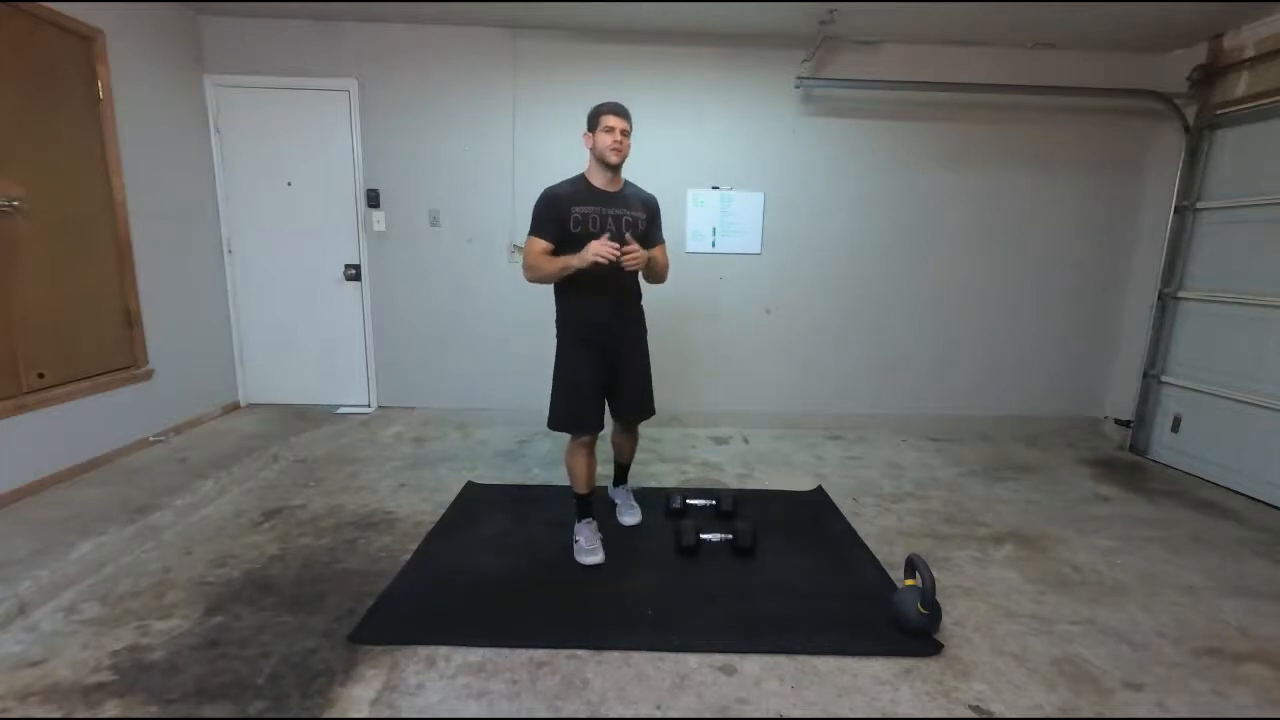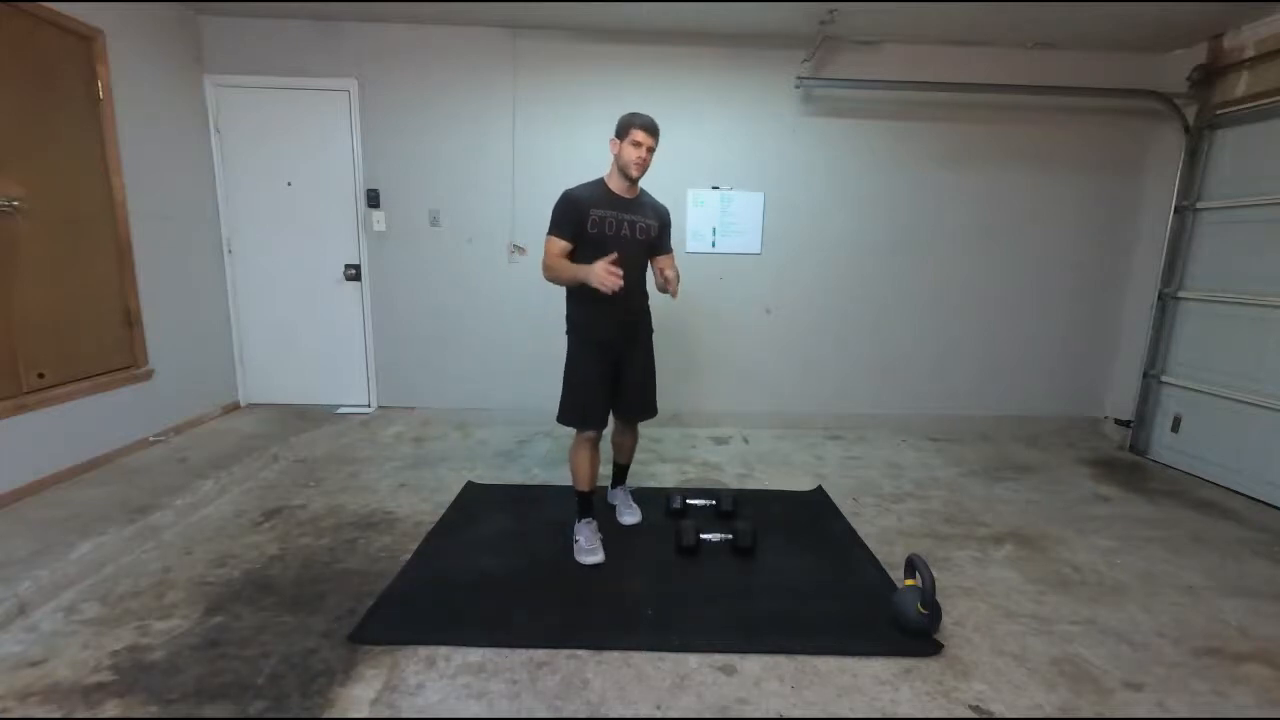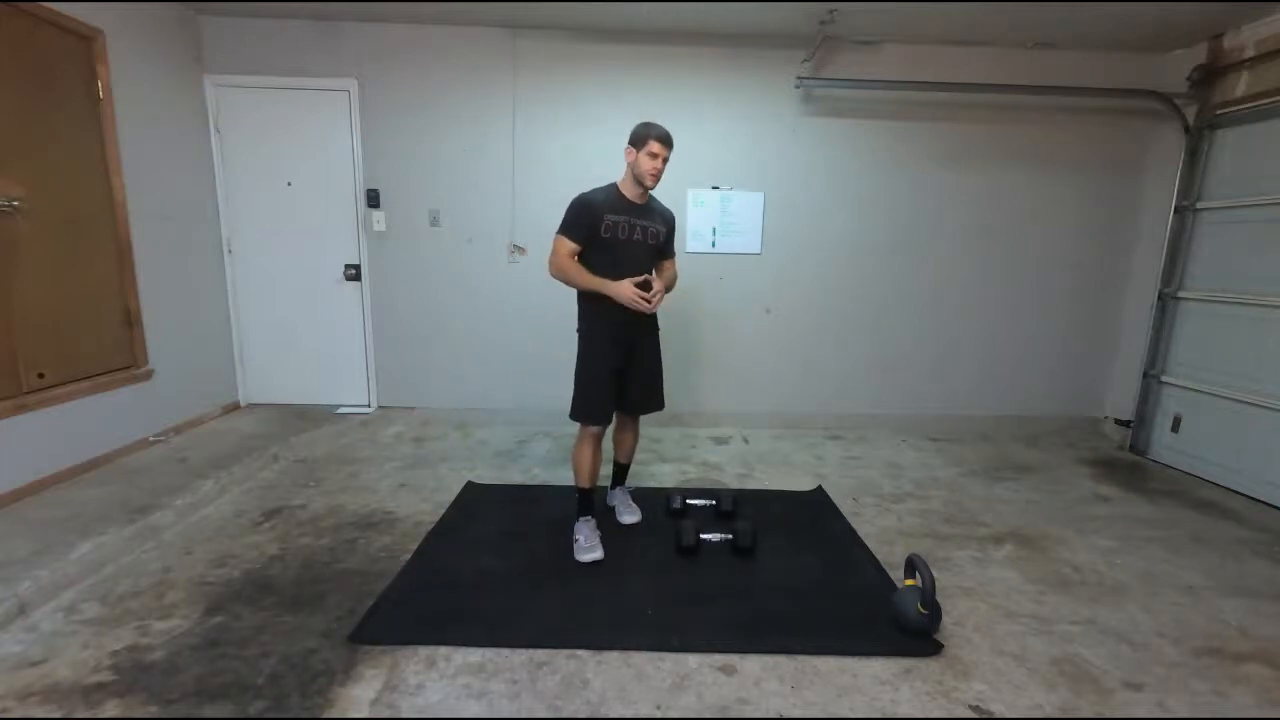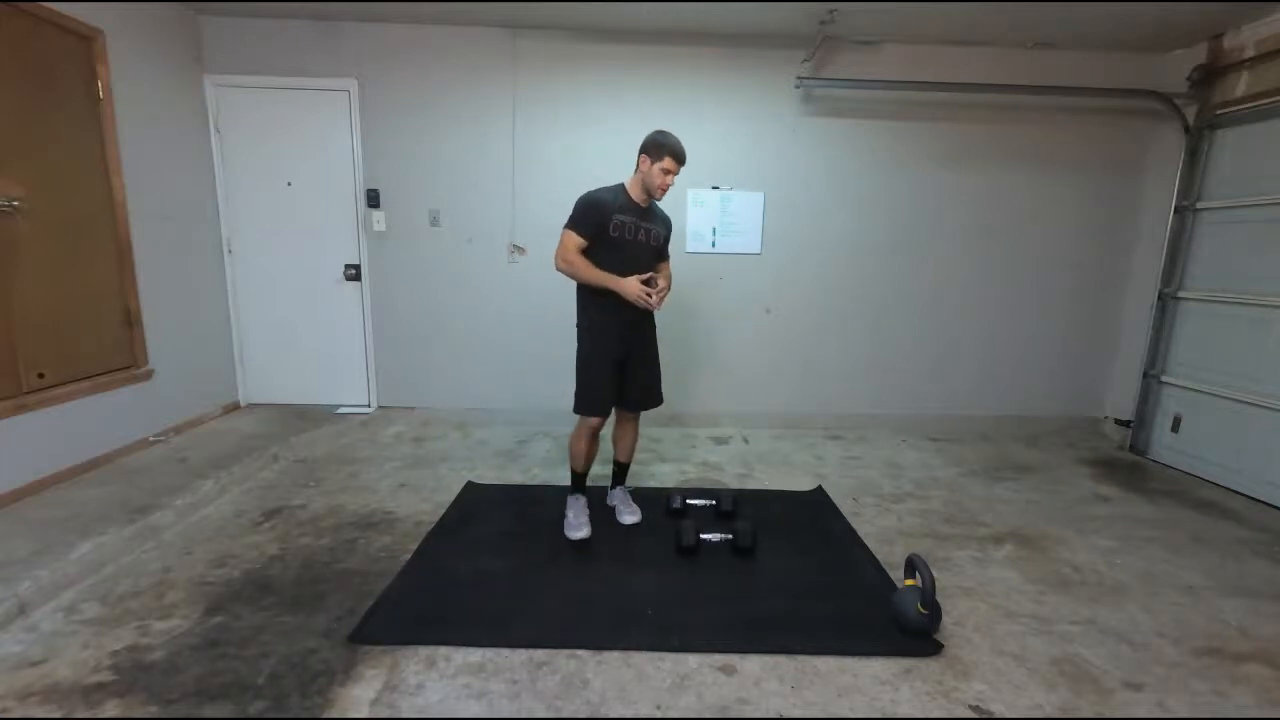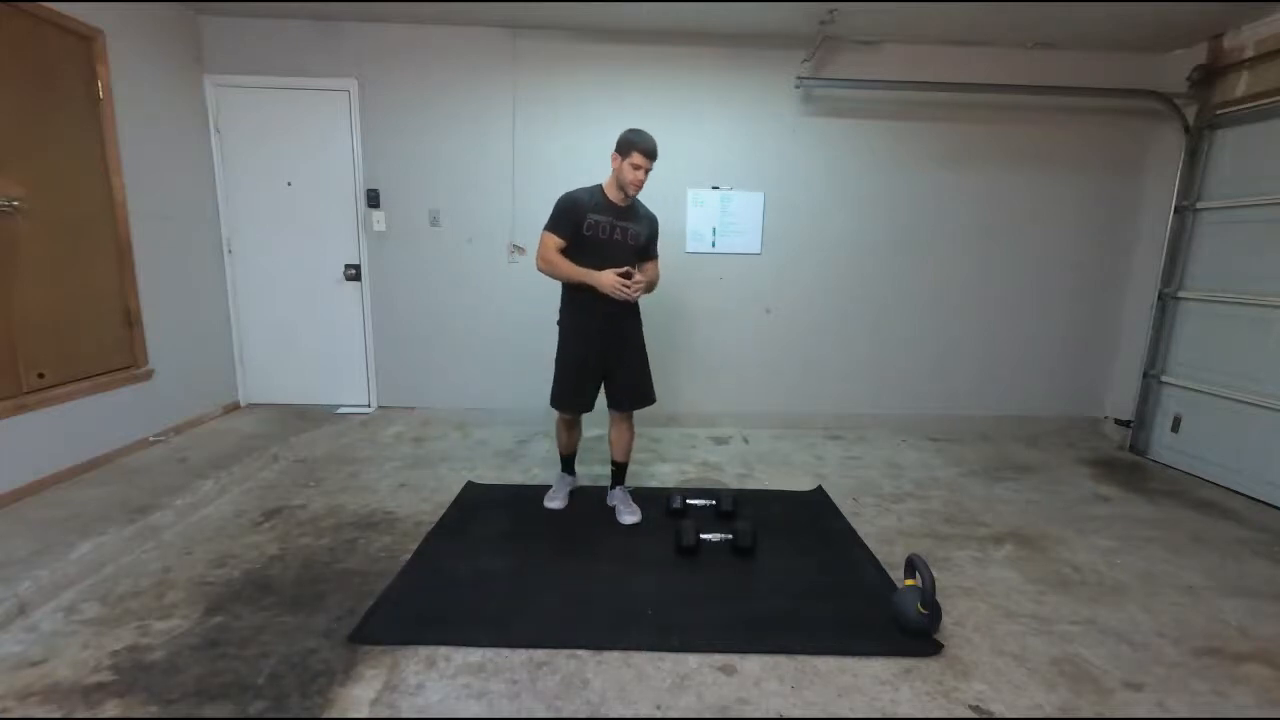
dt=0.4s
person 1, frame 1
left shoulder: (644, 202)
right shoulder: (558, 198)
left elbow: (662, 272)
right elbow: (533, 267)
left wrist: (645, 260)
right wrist: (582, 257)
left hip: (629, 333)
right hip: (579, 337)
left knee: (629, 422)
right knee: (582, 434)
left ankle: (620, 487)
right ankle: (584, 520)
person 1, frame 2
left shoulder: (656, 212)
right shoulder: (577, 200)
left elbow: (661, 268)
right elbow: (551, 267)
left wrist: (670, 278)
right wrist: (588, 272)
left hip: (636, 334)
right hip: (589, 337)
left knee: (629, 420)
right knee: (587, 430)
left ankle: (619, 488)
right ankle: (584, 519)
person 1, frame 3
left shoulder: (663, 217)
right shoulder: (591, 204)
left elbow: (667, 269)
right elbow: (559, 263)
left wrist: (662, 286)
right wrist: (613, 288)
left hip: (643, 332)
right hip: (599, 333)
left knee: (630, 415)
right knee: (593, 426)
left ankle: (618, 489)
right ankle: (584, 518)
person 1, frame 4
left shoulder: (661, 221)
right shoulder: (597, 203)
right elbow: (565, 258)
left wrist: (663, 286)
right wrist: (620, 284)
left hip: (640, 330)
right hip: (599, 328)
left knee: (630, 412)
right knee: (591, 418)
left ankle: (618, 489)
right ankle: (576, 497)
person 1, frame 5
left shoulder: (646, 219)
right shoulder: (575, 204)
left elbow: (650, 271)
right elbow: (545, 258)
left wrist: (644, 282)
right wrist: (596, 277)
left hip: (625, 329)
right hip: (579, 328)
left knee: (623, 411)
right knee: (568, 412)
left ankle: (618, 488)
right ankle: (567, 475)
